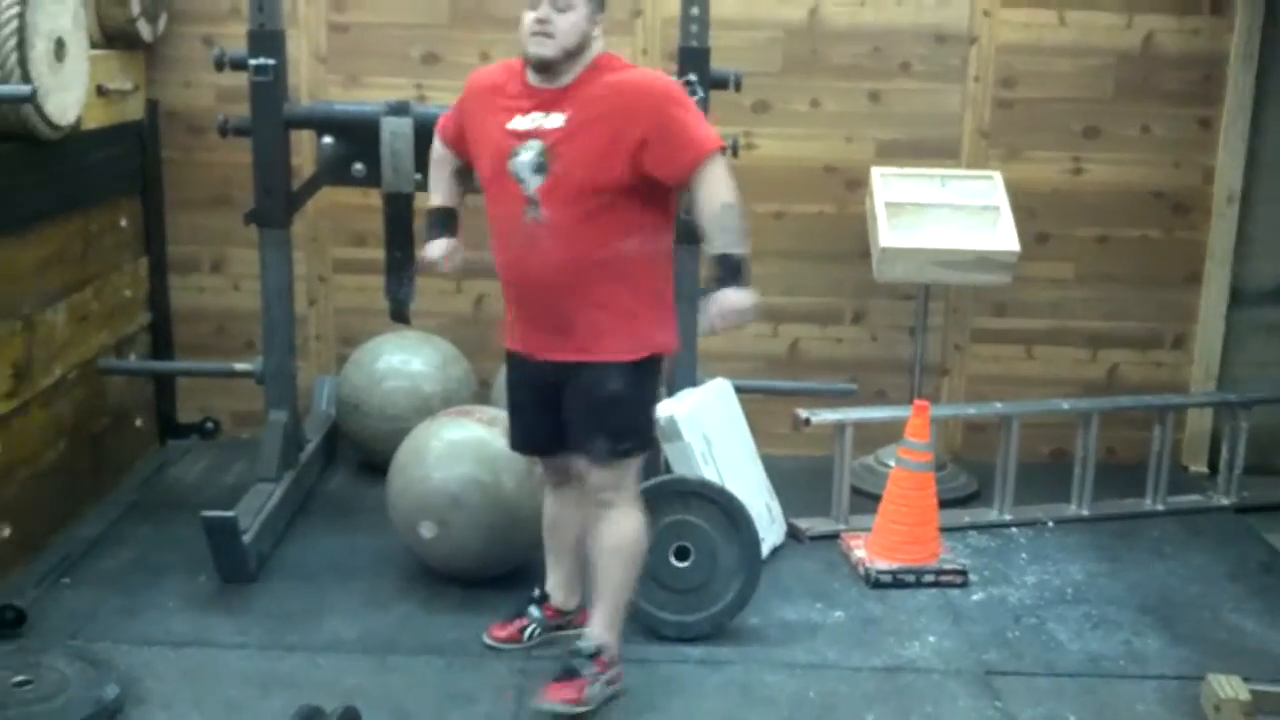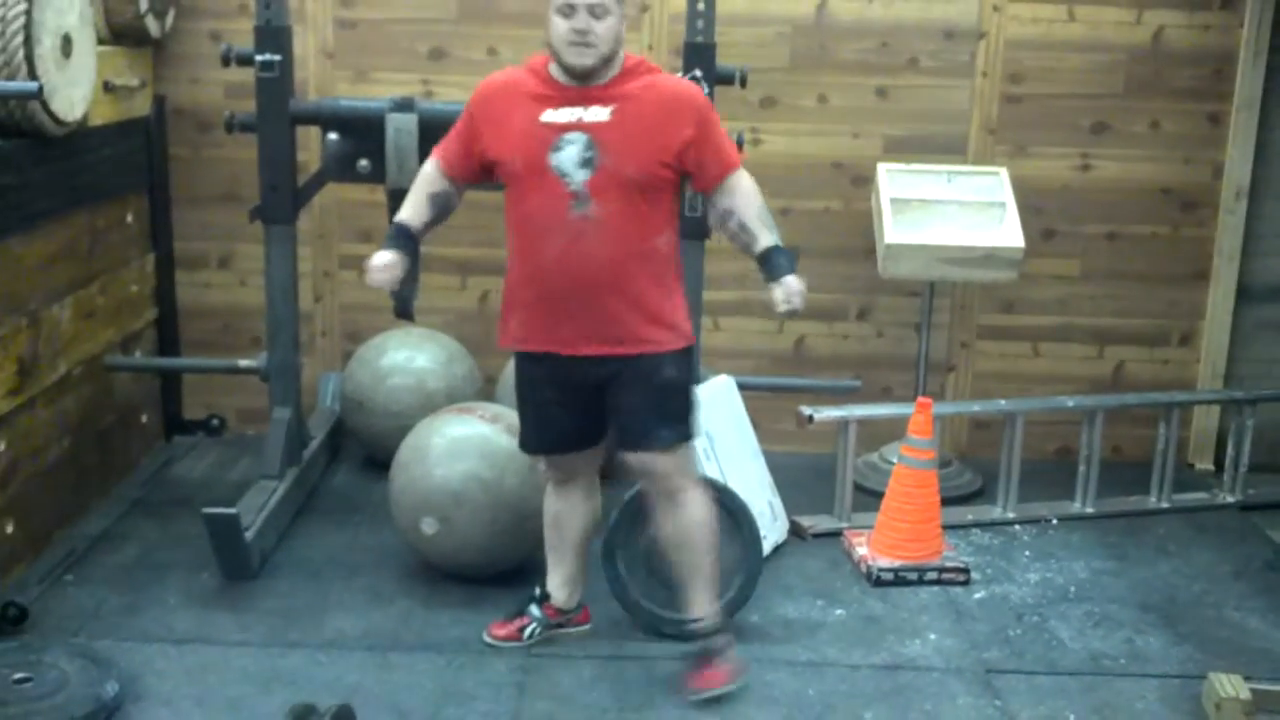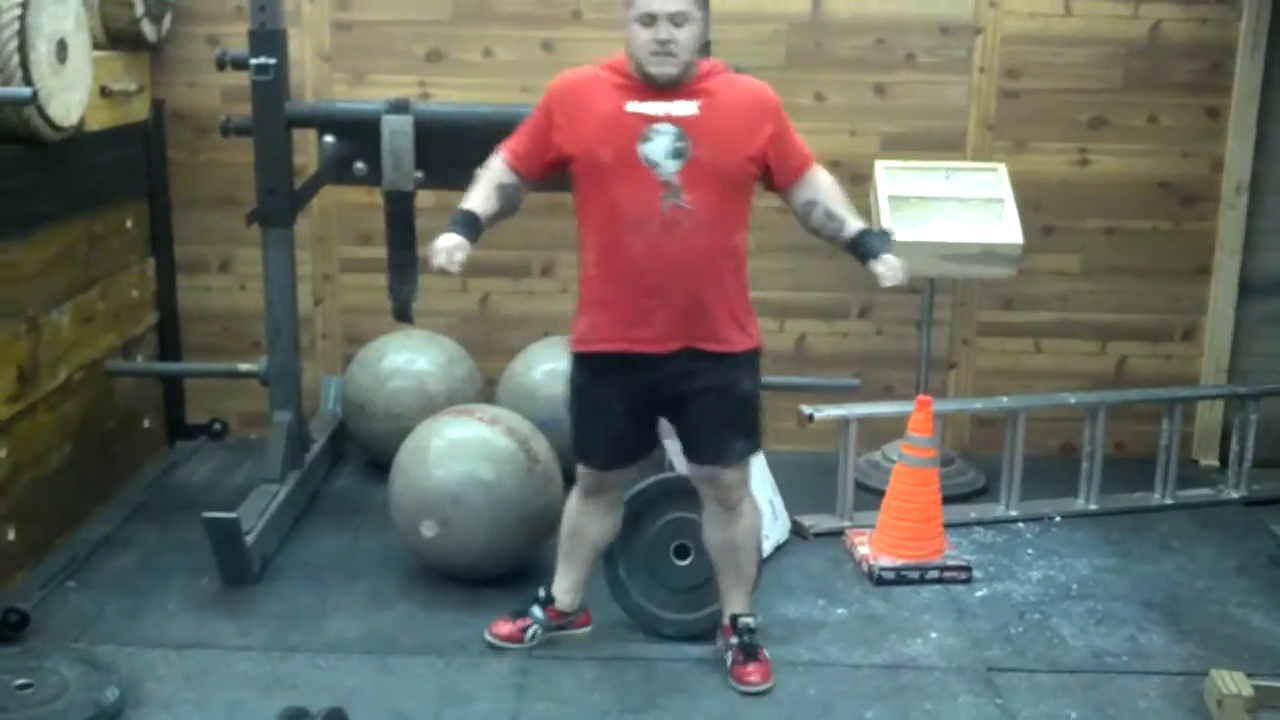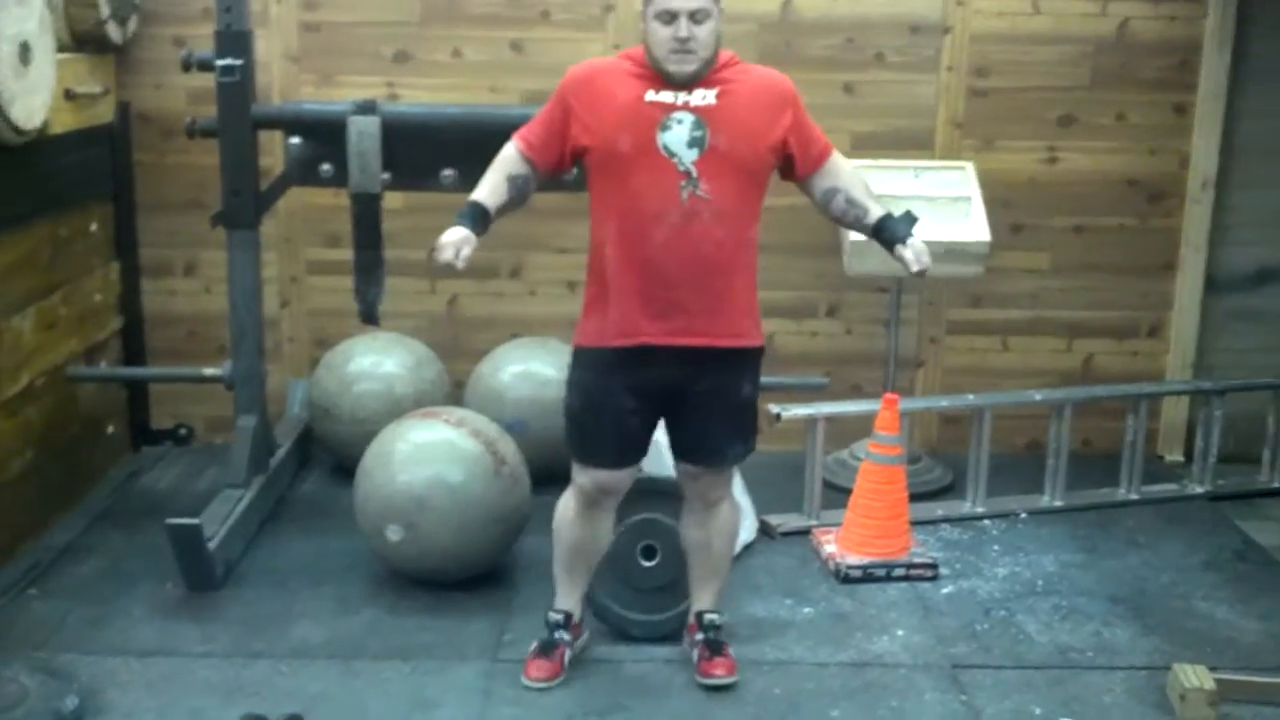
dt=0.3s
person 1, frame 1
left shoulder: (639, 95)
right shoulder: (488, 89)
left elbow: (710, 177)
right elbow: (449, 147)
left wrist: (730, 273)
right wrist: (442, 225)
left hip: (615, 338)
right hip: (533, 338)
left knee: (608, 487)
right knee: (560, 474)
left ankle: (599, 653)
right ankle: (560, 602)
person 1, frame 2
left shoulder: (675, 100)
right shoulder: (500, 96)
left elbow: (729, 184)
right elbow: (444, 172)
left wrist: (775, 259)
right wrist: (400, 241)
left hip: (646, 336)
right hip: (545, 338)
left knee: (668, 475)
right knee: (567, 471)
left ankle: (708, 627)
right ankle: (562, 601)
person 1, frame 3
left shoulder: (752, 102)
right shoulder: (574, 94)
left elbow: (805, 182)
right elbow: (509, 169)
left wrist: (867, 243)
right wrist: (464, 226)
left hip: (719, 343)
right hip: (612, 342)
left knee: (727, 487)
right knee: (597, 481)
left ankle: (739, 624)
right ankle: (560, 604)
person 1, frame 4
left shoulder: (770, 93)
right shoulder: (590, 85)
left elbow: (825, 173)
right elbow: (524, 159)
left wrist: (888, 228)
right wrist: (472, 218)
left hip: (724, 341)
right hip: (617, 338)
left knee: (709, 485)
right knee: (594, 486)
left ankle: (705, 620)
right ankle: (566, 617)
